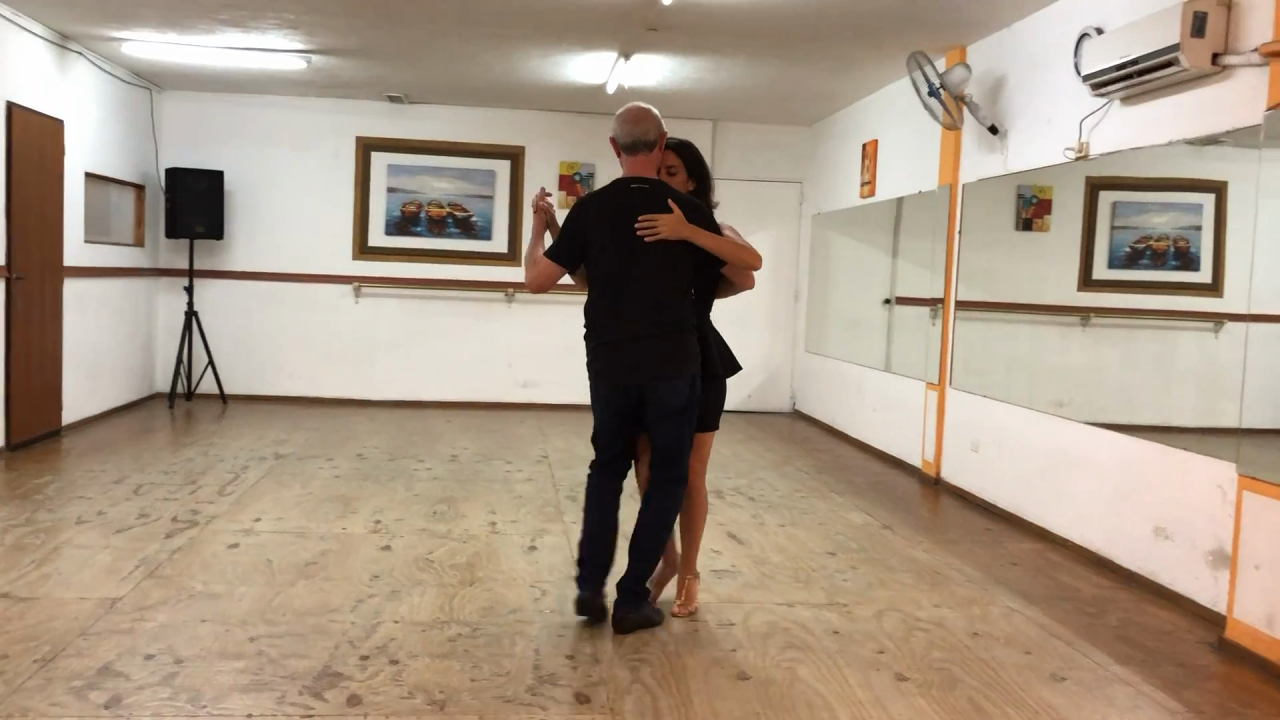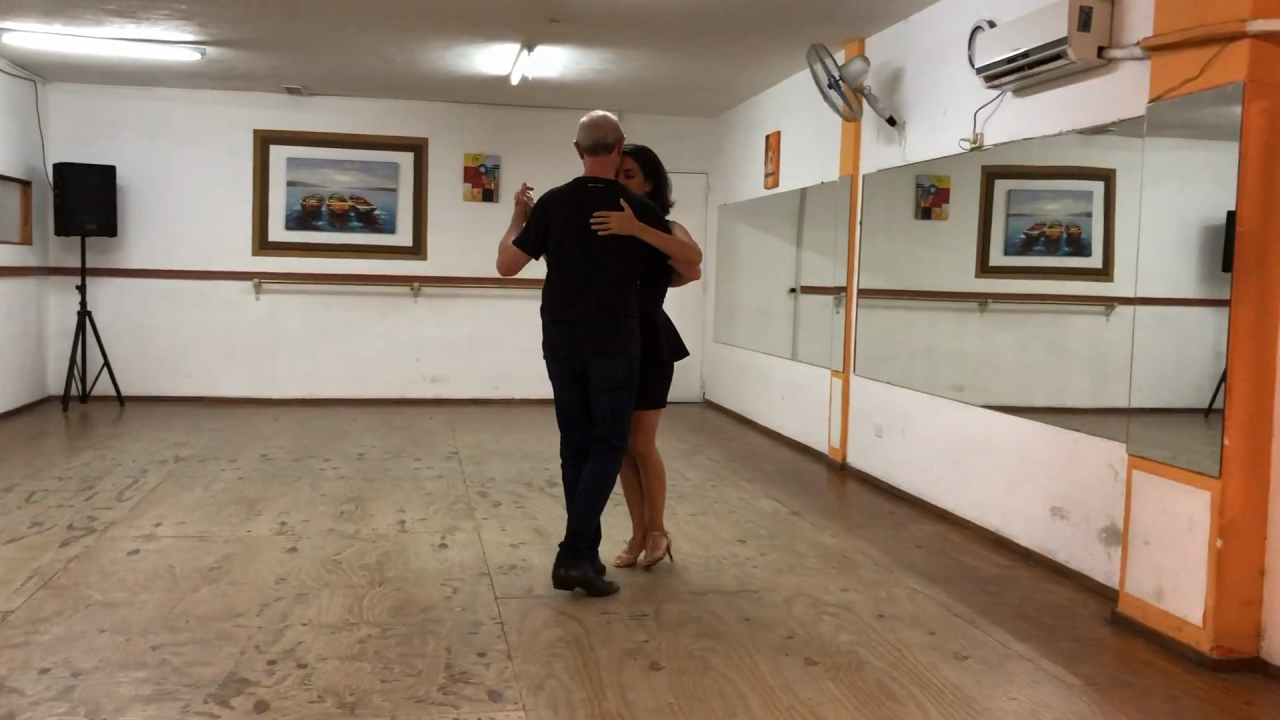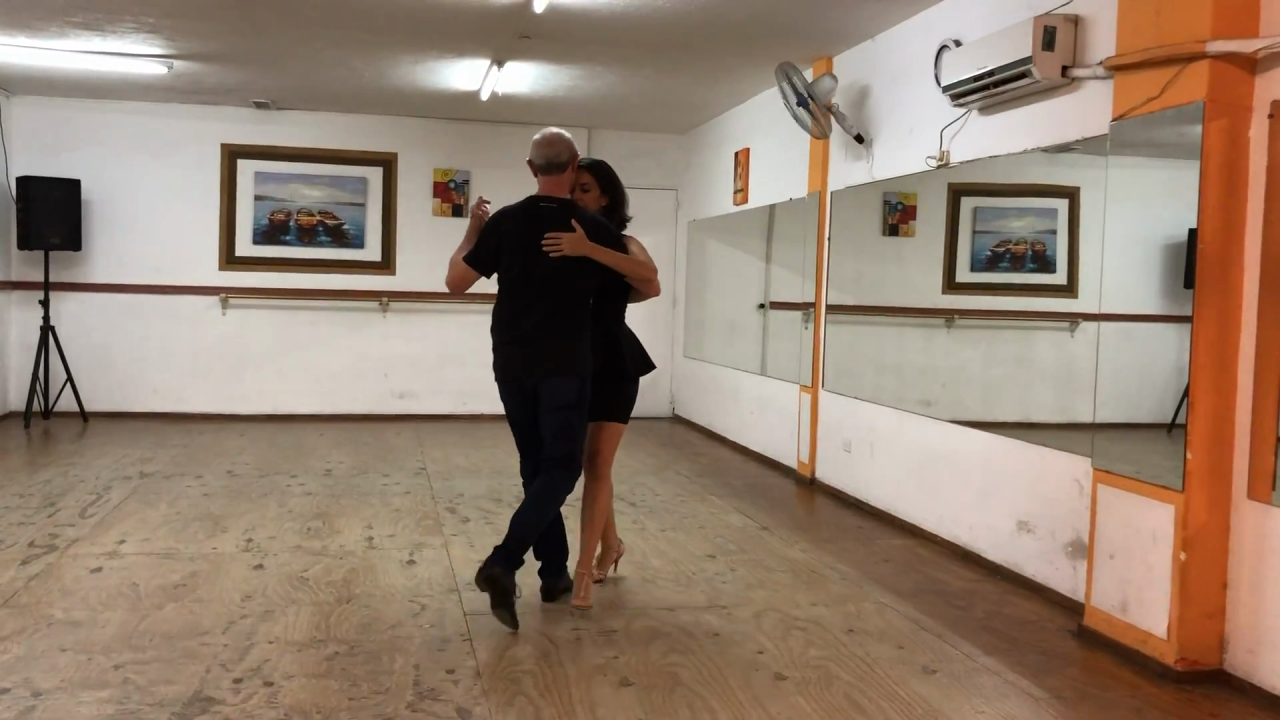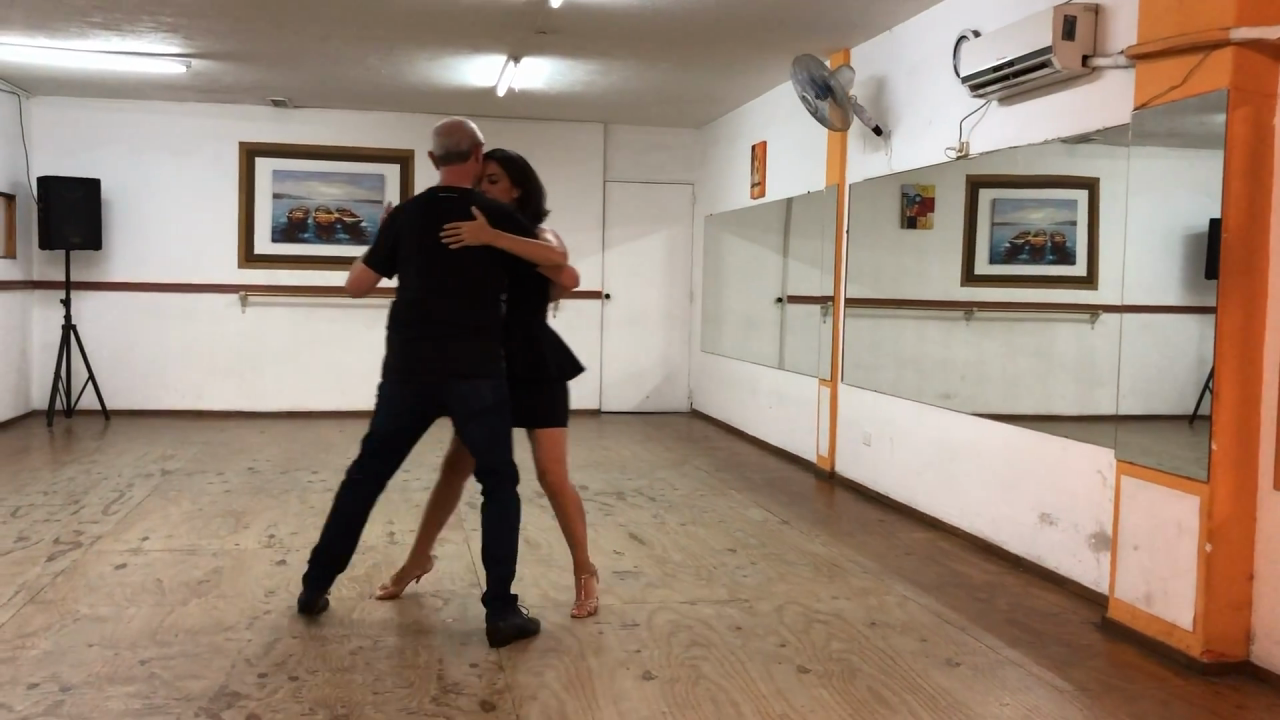
dt=1s
person 1, frame 1
left shoulder: (591, 209)
right shoulder: (688, 211)
left elbow: (537, 280)
left wrist: (538, 227)
right wrist: (697, 288)
left hip: (609, 366)
right hip: (671, 368)
left knee: (607, 470)
right knee: (667, 478)
left ankle: (590, 584)
right ankle: (632, 597)
person 1, frame 2
left shoulder: (553, 203)
right shoulder: (639, 209)
left elbow: (506, 265)
left wrist: (519, 217)
left hip: (562, 345)
right hip: (613, 347)
left knee: (575, 447)
right knee: (606, 447)
left ankle: (584, 553)
right ankle: (574, 555)
person 1, frame 3
left shoulder: (505, 222)
right shoulder: (594, 229)
left elbow: (456, 282)
left wrist: (474, 232)
left hip: (513, 366)
right hip: (566, 366)
left knee: (536, 468)
right knee: (559, 469)
left ankle: (554, 571)
right ankle: (503, 561)
person 1, frame 4
left shoulder: (405, 216)
right shoulder: (500, 219)
left elbow: (356, 284)
left wrist: (380, 244)
left hip: (408, 371)
right hip: (474, 372)
left knee: (367, 472)
right knee: (498, 484)
left ankle: (315, 585)
right ankle: (501, 608)
person 2, frame 1
left shoulder: (711, 233)
right shoulder: (637, 233)
left elbow: (752, 264)
right elbow: (590, 279)
left wrist: (687, 231)
right wrist: (551, 225)
left hip: (698, 364)
left knee: (689, 474)
right knee: (648, 473)
left ankle: (689, 571)
right ankle: (670, 554)
person 2, frame 2
left shoulder: (664, 230)
right shoulder: (601, 227)
left elbow: (693, 261)
left wrist: (637, 229)
left hip: (649, 345)
left knee: (641, 444)
right knee: (621, 443)
left ankle: (657, 529)
right ankle: (639, 532)
person 2, frame 3
left shoulder: (622, 245)
right shoulder: (557, 242)
left elbow: (648, 279)
left wrist: (587, 250)
left hip: (614, 364)
left knee: (597, 462)
right knee: (592, 462)
left ankle: (584, 571)
right ankle: (609, 546)
person 2, frame 4
left shoulder: (541, 239)
right shoulder: (471, 242)
left elbow: (559, 266)
left wrist: (491, 237)
left hip: (536, 367)
left knee: (553, 477)
right knee: (455, 468)
left ankle: (584, 572)
right ankle: (418, 559)
